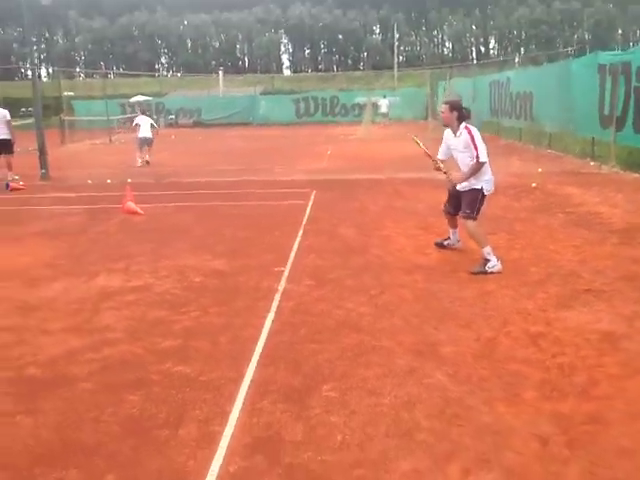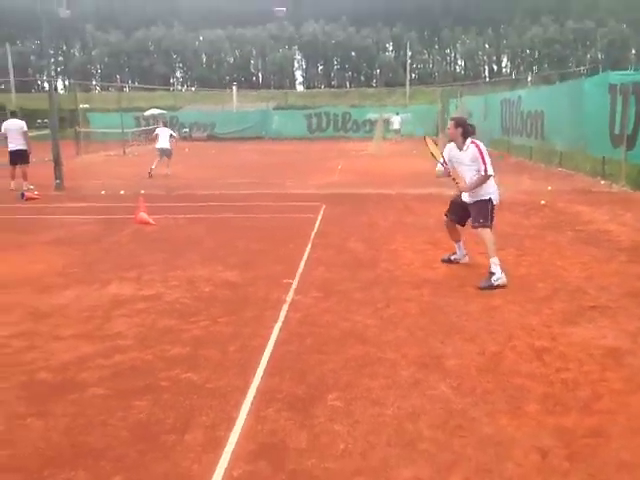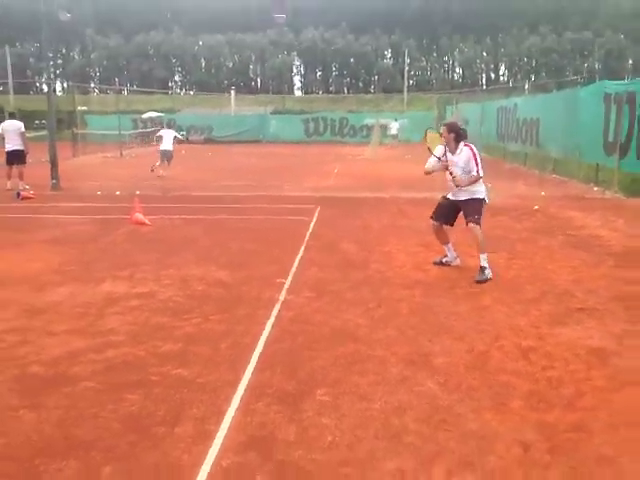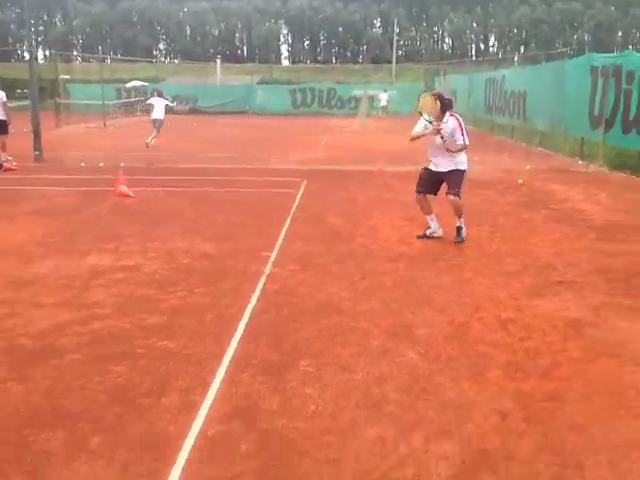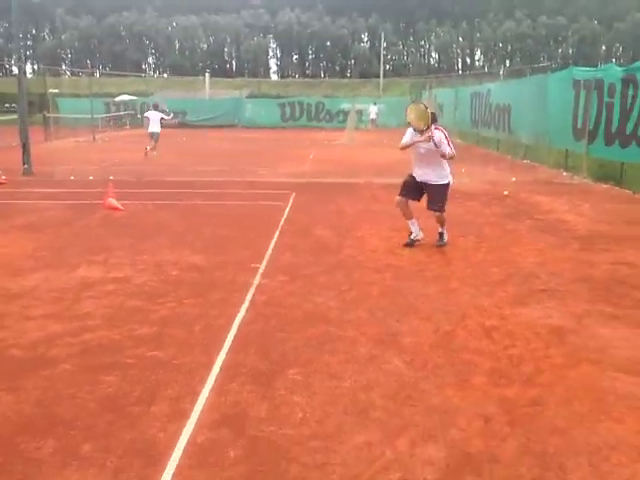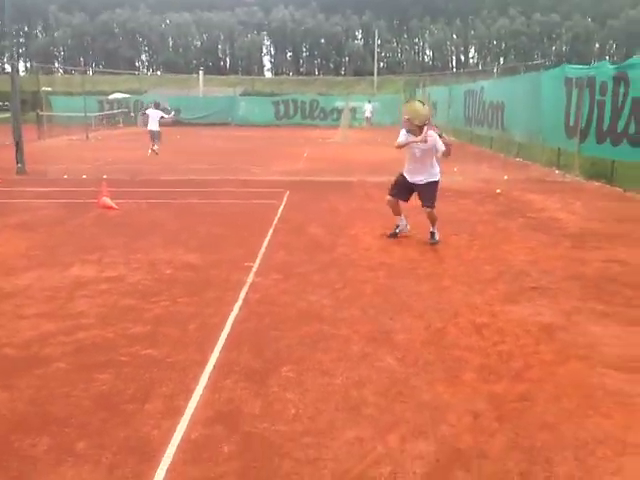
dt=0.1s
person 1, frame 1
left shoulder: (469, 133)
right shoulder: (447, 134)
left elbow: (481, 162)
right elbow: (443, 157)
left wrist: (462, 177)
left hip: (478, 183)
right hip: (463, 182)
left knee: (468, 221)
right knee: (449, 211)
left ankle: (492, 261)
right ankle: (454, 240)
person 1, frame 2
left shoulder: (476, 147)
right shoulder: (450, 148)
left elbow: (487, 174)
right elbow: (440, 171)
left wrist: (469, 187)
right wrist: (445, 172)
left hip: (484, 195)
right hip: (466, 195)
left knee: (482, 229)
right knee: (449, 221)
left ankle: (497, 274)
right ankle: (460, 254)
person 1, frame 3
left shoulder: (469, 150)
right shoulder: (441, 150)
left elbow: (478, 175)
right elbow: (427, 170)
left wrist: (464, 182)
right wrist: (439, 167)
left hip: (474, 195)
right hip: (454, 195)
left knee: (473, 226)
right knee: (436, 223)
left ankle: (484, 267)
right ankle: (451, 256)
person 1, frame 4
left shoulder: (455, 120)
right shoulder: (426, 119)
left elbow: (464, 145)
right elbow: (412, 136)
left wrist: (454, 148)
right wrist: (428, 132)
left hip: (455, 165)
right hip: (435, 165)
left knee: (453, 197)
right knee: (420, 195)
left ankle: (460, 226)
right ankle: (434, 228)
person 1, frame 5
left shoulder: (440, 134)
right shoulder: (412, 131)
left elbow: (452, 154)
right elbow: (402, 146)
left wrist: (446, 155)
right wrist: (419, 139)
left hip: (439, 178)
right hip: (418, 175)
left knee: (437, 212)
right knee: (400, 200)
left ankle: (442, 232)
right ankle: (416, 233)
person 1, frame 6
left shoulder: (432, 135)
right shoulder: (406, 132)
left elbow: (444, 152)
right elbow: (397, 145)
left wrist: (447, 150)
right wrist: (415, 140)
left hip: (429, 177)
right hip: (409, 175)
left knee: (428, 209)
right knee: (391, 199)
left ankle: (434, 231)
right ankle: (402, 226)
